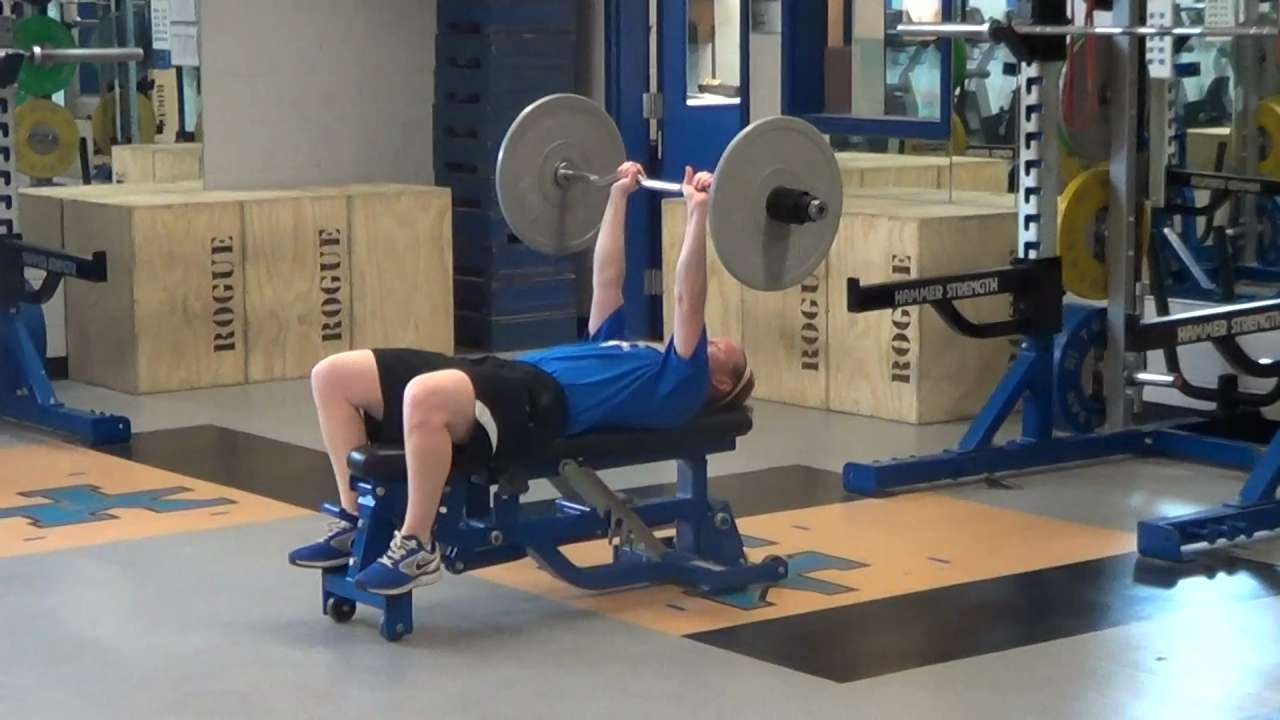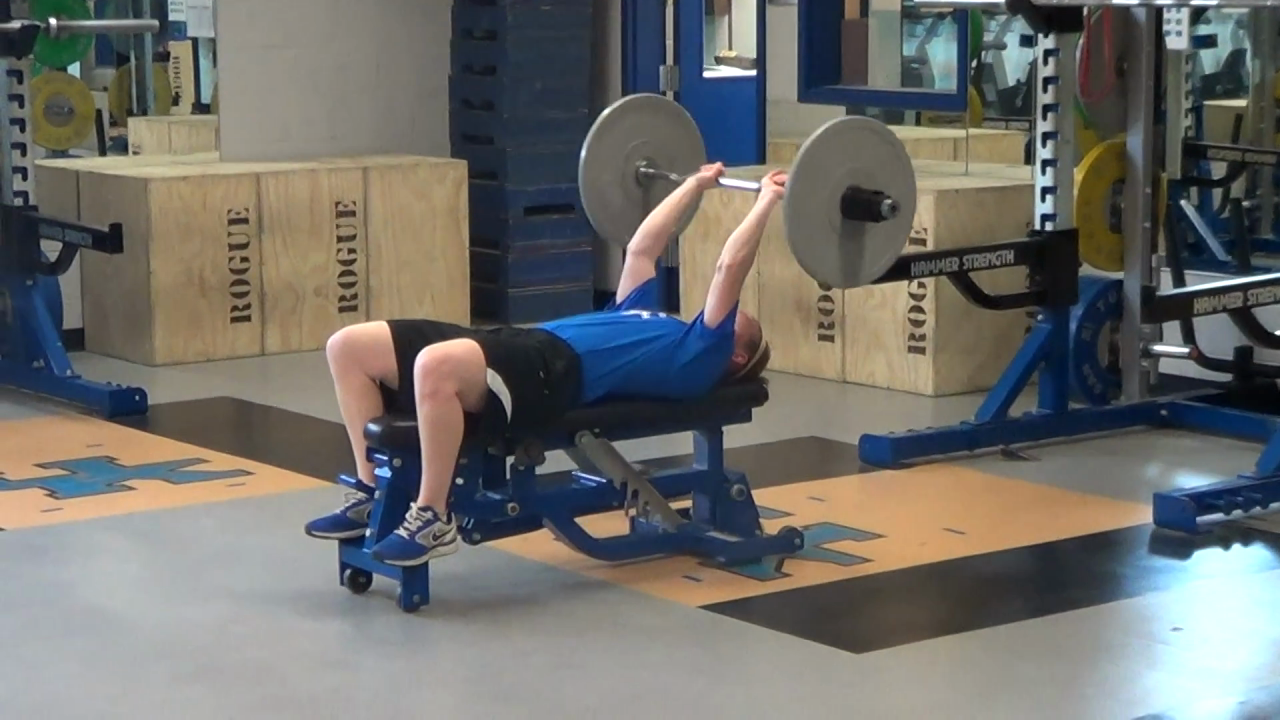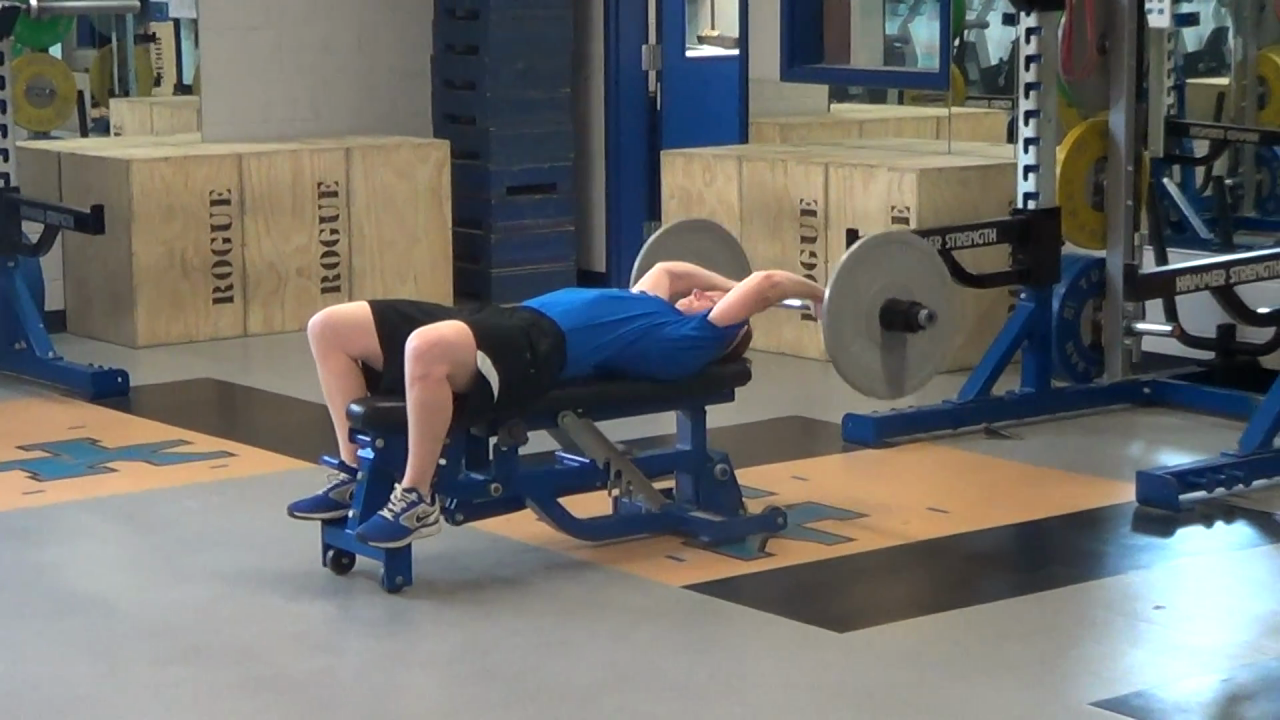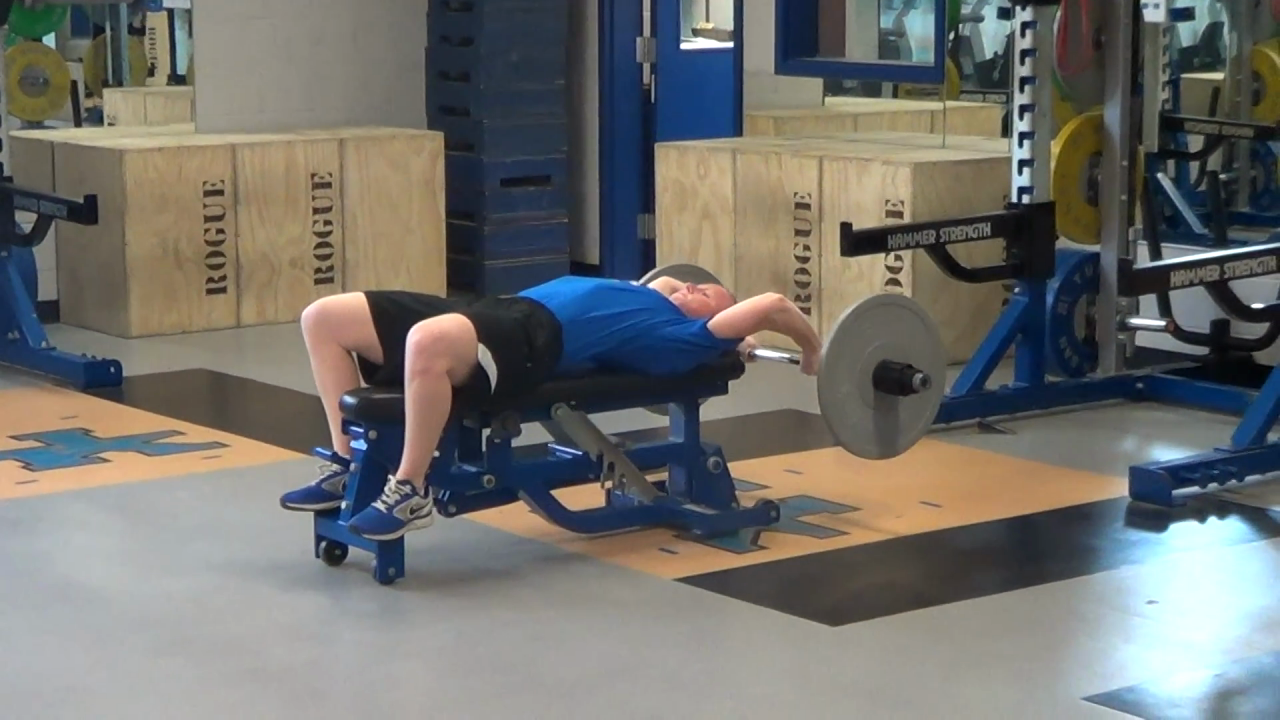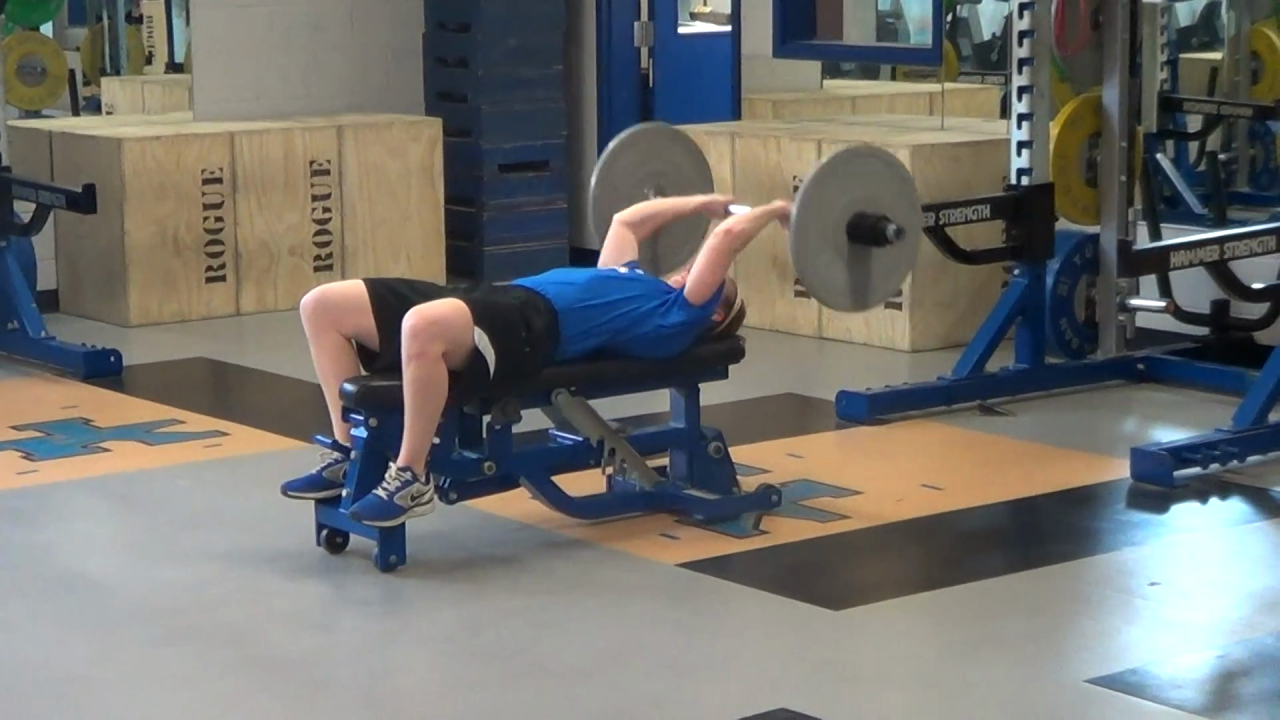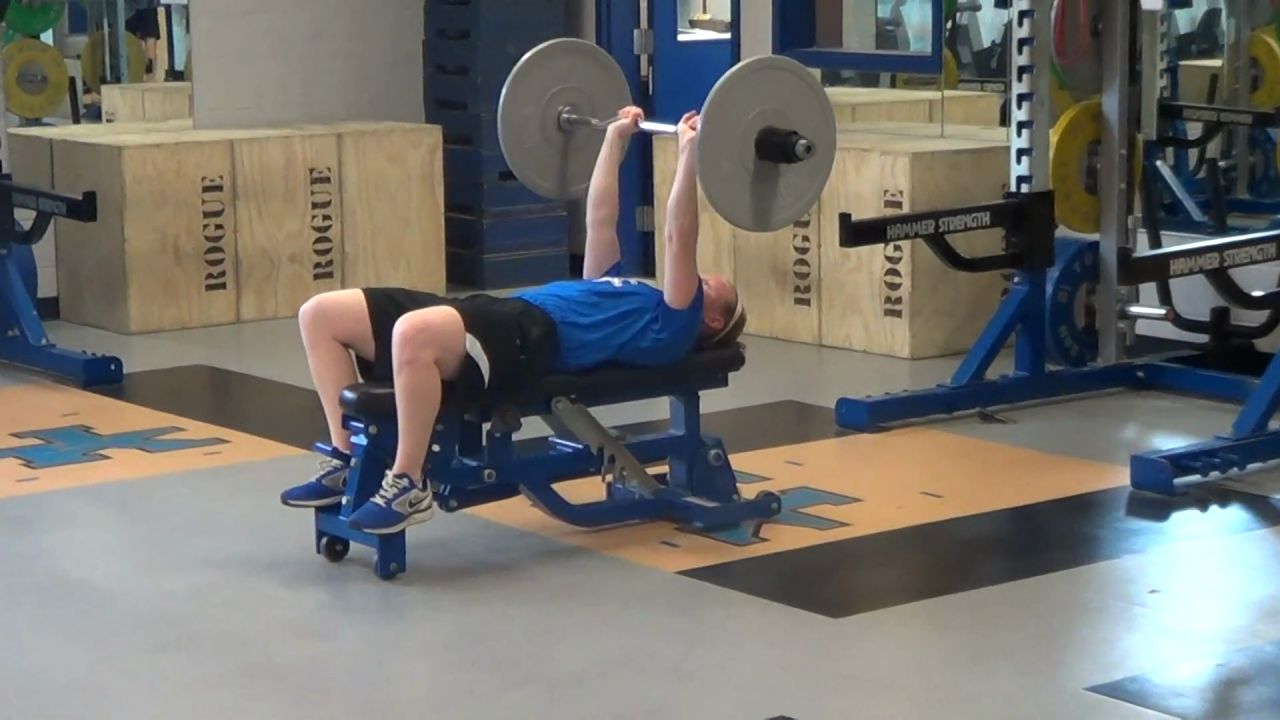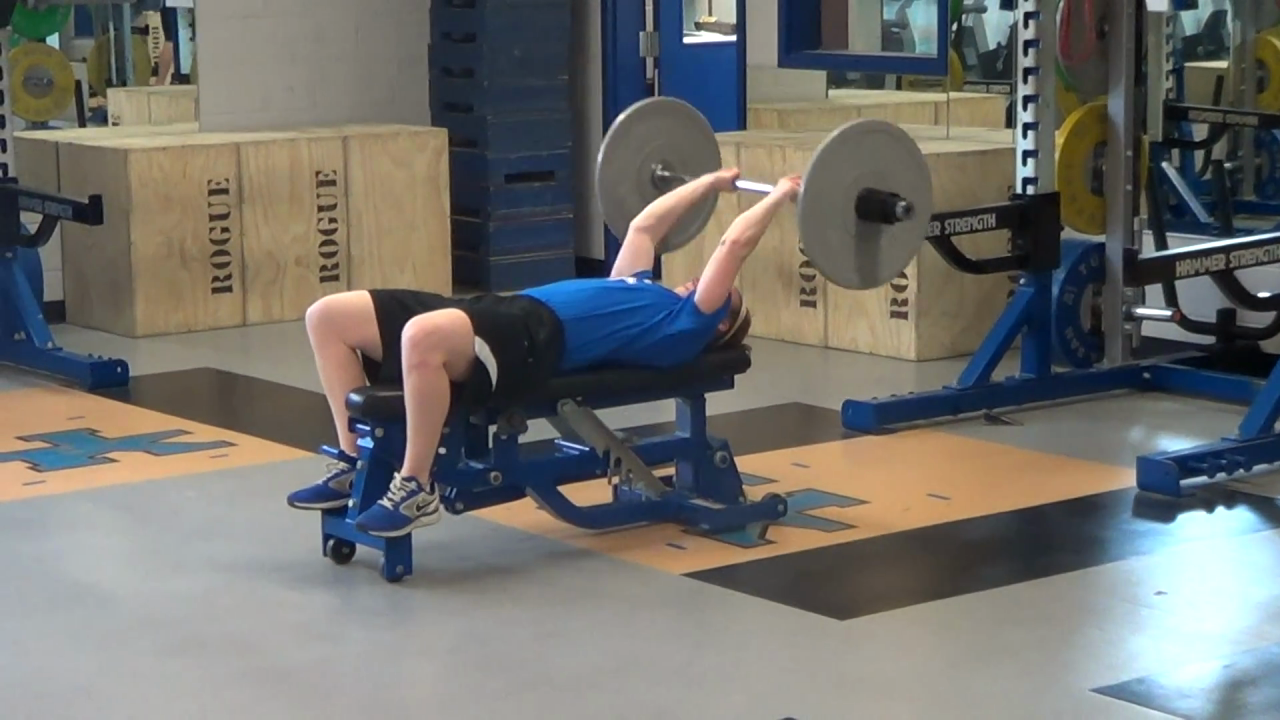
dt=0.7s
person 1, frame 1
left shoulder: (680, 388)
right shoulder: (629, 355)
left elbow: (689, 301)
right elbow: (608, 280)
left wrist: (698, 211)
right wrist: (618, 195)
left hip: (538, 404)
right hip: (503, 373)
left knee: (426, 397)
right knee: (333, 375)
left ankle: (416, 548)
right ankle: (354, 521)
person 1, frame 2
left shoulder: (699, 359)
right shoulder: (650, 320)
left elbow: (730, 270)
right elbow: (640, 249)
left wrist: (767, 200)
right wrist: (695, 185)
left hip: (554, 370)
right hip: (518, 344)
left knee: (436, 366)
right knee: (347, 346)
left ankle: (433, 520)
right ankle: (372, 495)
person 1, frame 3
left shoulder: (690, 342)
right shoulder: (654, 311)
left elbow: (762, 286)
right elbow: (667, 269)
left wrist: (815, 290)
right wrist: (736, 282)
left hip: (539, 346)
right hip: (507, 320)
left knee: (426, 349)
right knee: (330, 326)
left ankle: (416, 499)
right ankle: (356, 472)
person 1, frame 4
left shoulder: (685, 337)
right shoulder: (655, 309)
left elbow: (770, 304)
right elbow: (664, 282)
left wrist: (812, 347)
left hip: (537, 336)
right hip: (499, 311)
left knee: (428, 341)
right knee: (323, 317)
left ankle: (409, 490)
right ankle: (347, 465)
person 1, frame 5
left shoulder: (677, 319)
right shoulder: (632, 283)
left elbow: (725, 237)
right elbow: (626, 220)
left wrist: (773, 210)
right wrist: (706, 201)
left hip: (531, 324)
right hip: (496, 298)
left knee: (422, 325)
right knee: (322, 305)
left ankle: (410, 477)
right ankle: (348, 452)
person 1, frame 6
left shoulder: (672, 328)
right shoulder: (623, 292)
left elbow: (679, 239)
right elbow: (600, 221)
left wrist: (689, 152)
right wrist: (615, 139)
left hip: (531, 339)
right hip: (497, 313)
left knee: (414, 334)
right knee: (319, 314)
left ankle: (408, 486)
right ankle: (347, 462)
person 1, frame 7
left shoulder: (686, 326)
right shoulder: (640, 291)
left elbow: (734, 245)
right elbow: (644, 226)
left wrist: (782, 193)
right wrist: (711, 181)
left hip: (536, 336)
right hip: (506, 310)
left knee: (422, 336)
right knee: (327, 316)
left ankle: (416, 489)
right ankle: (355, 463)
